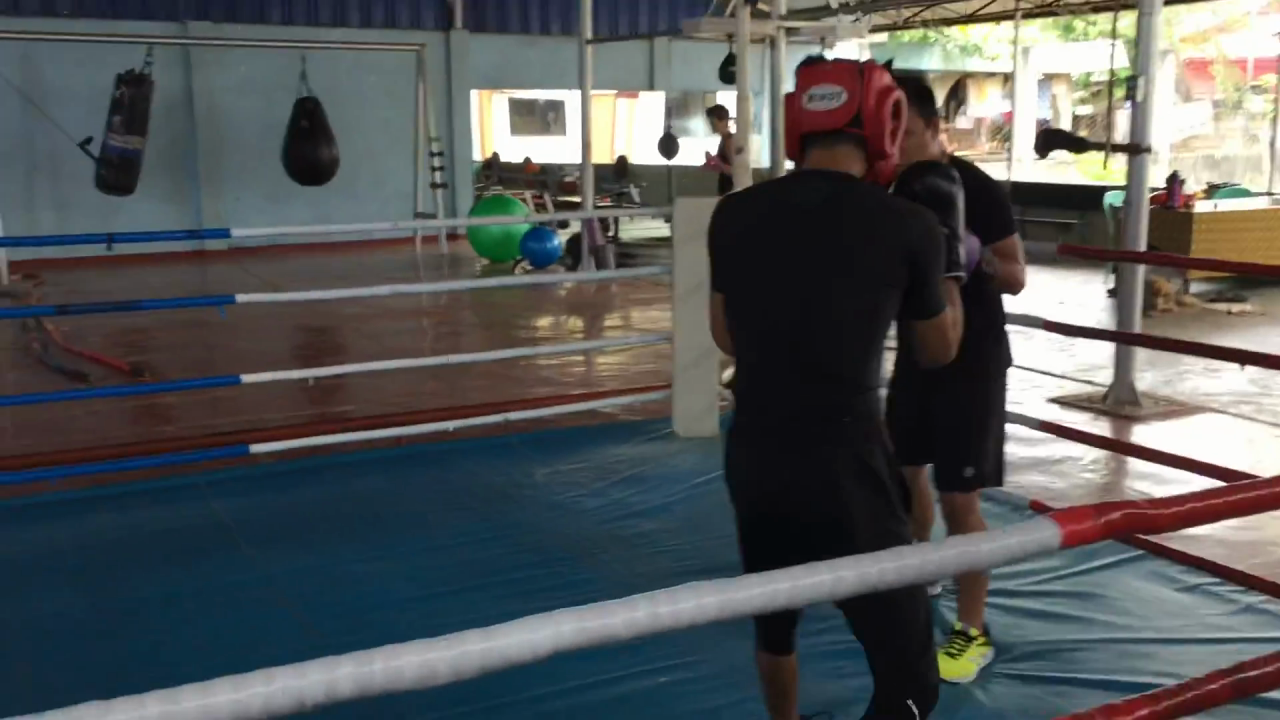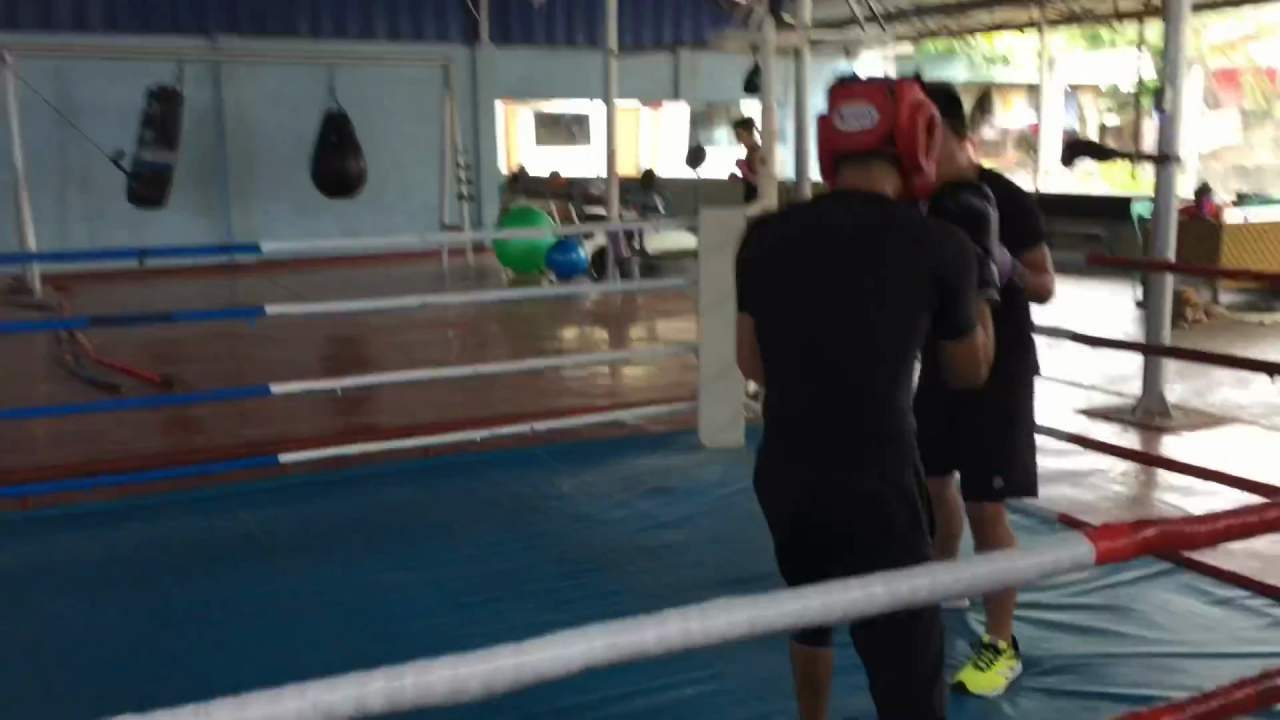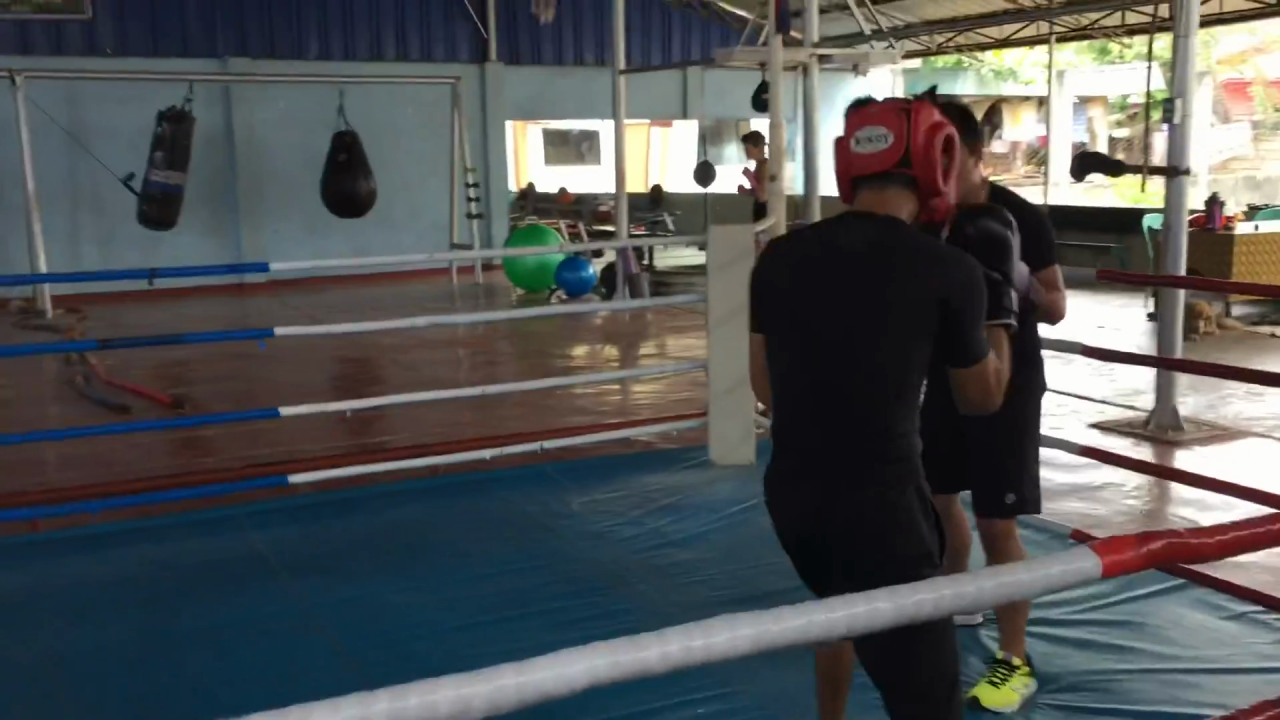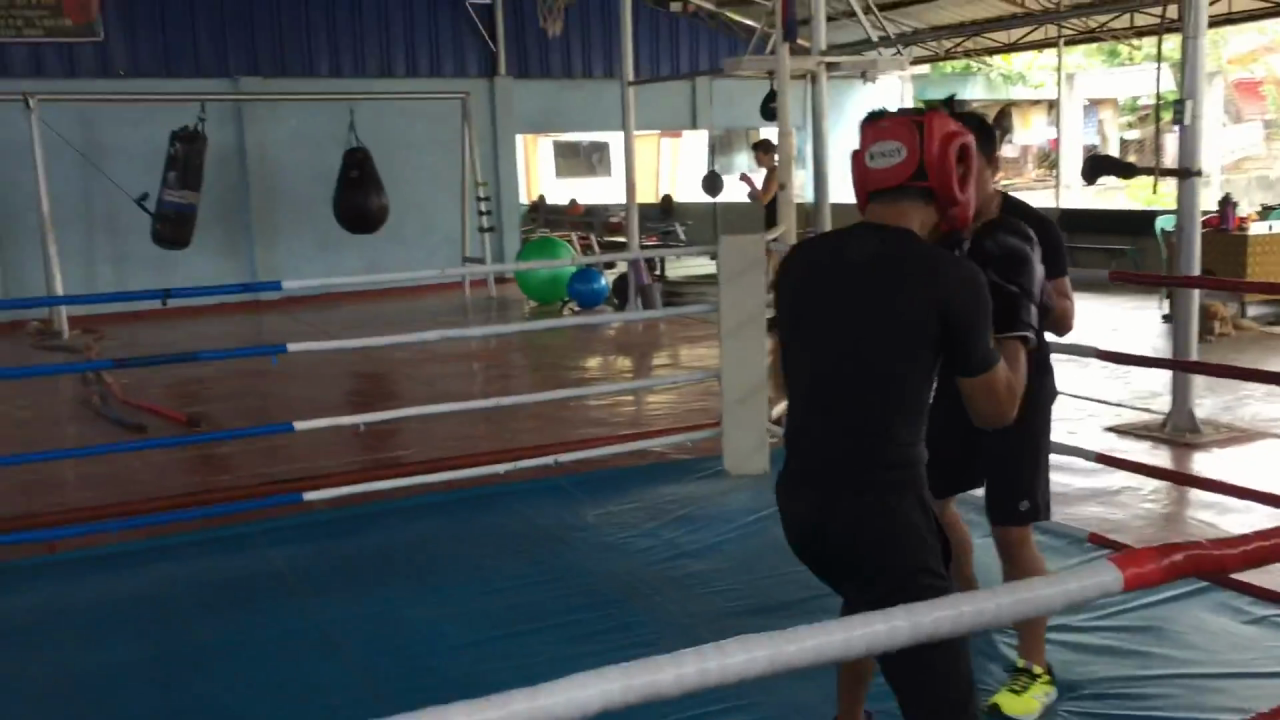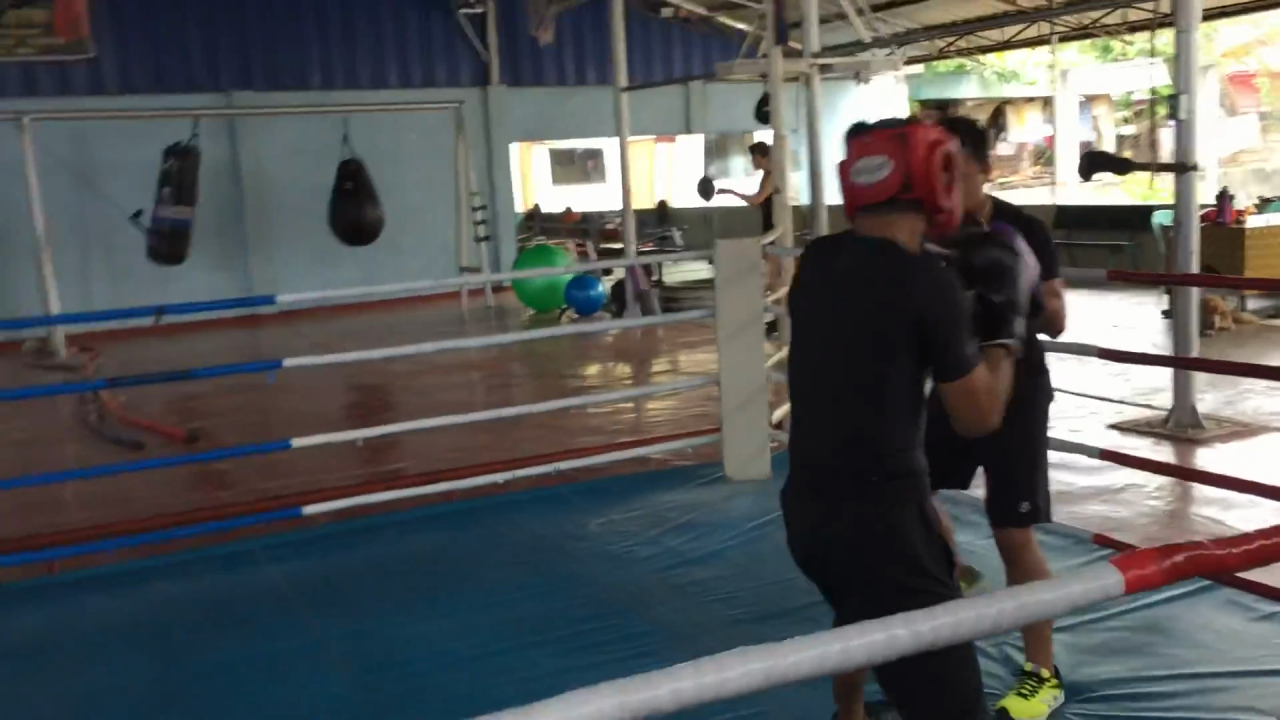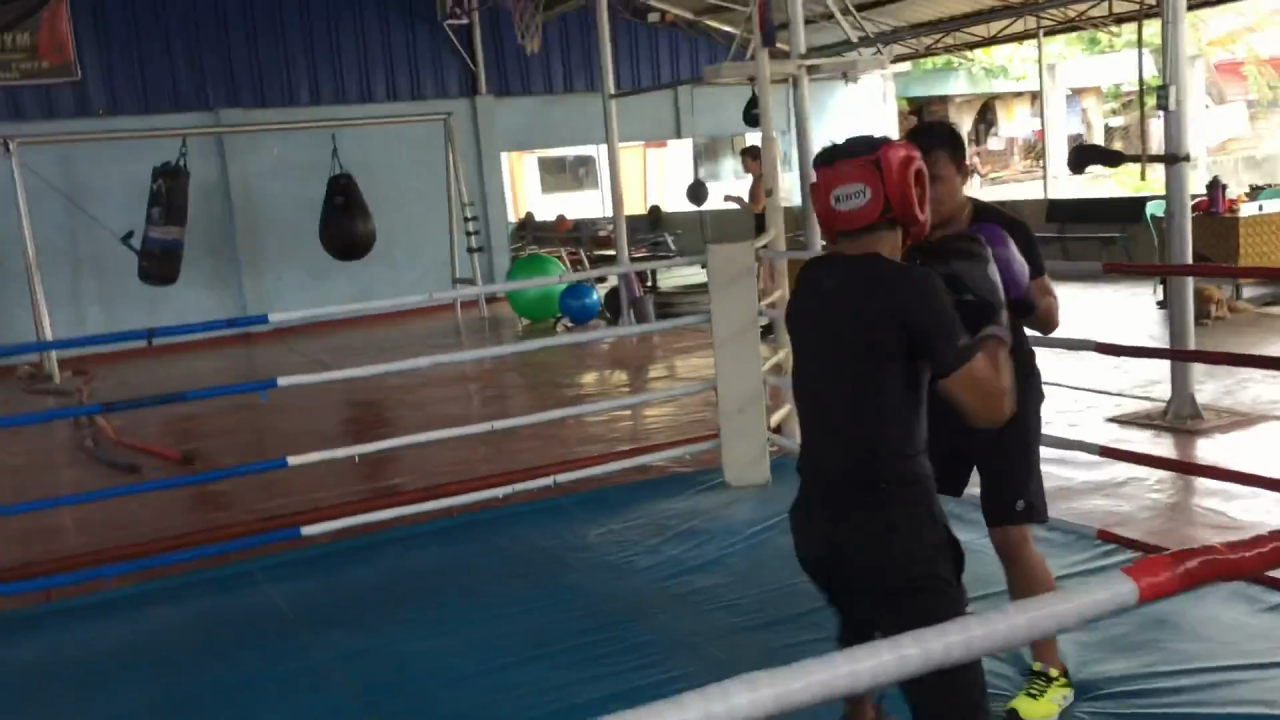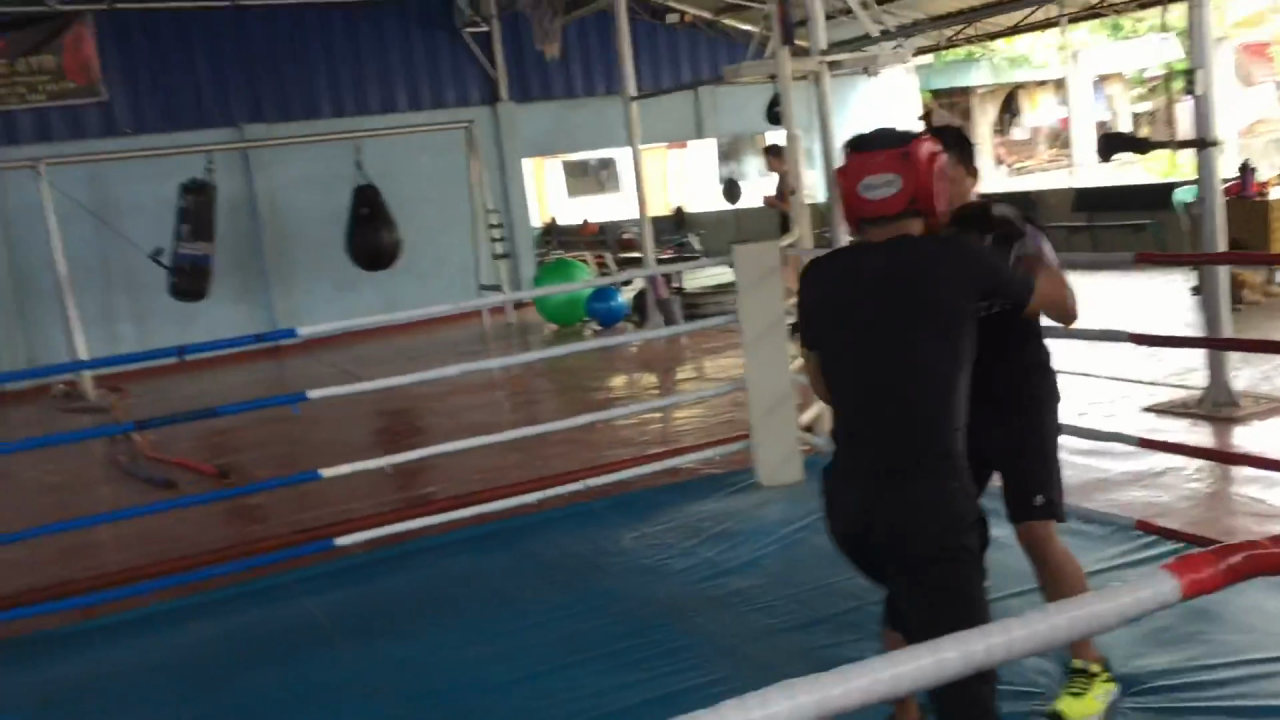
dt=0.1s
person 1, frame 1
left shoulder: (735, 216)
right shoulder: (908, 225)
right elbow: (939, 348)
right wrist: (947, 245)
left hip: (753, 458)
right hip: (843, 467)
left knee: (777, 611)
person 1, frame 2
left shoulder: (766, 238)
right shoulder: (940, 246)
right elbow: (969, 371)
right wrist: (979, 268)
left hip: (783, 475)
right hip: (874, 486)
person 1, frame 3
left shoulder: (780, 258)
right shoulder: (946, 271)
left elbow: (764, 387)
right elbow: (984, 397)
right wrist: (999, 291)
left hip: (791, 497)
right hip: (880, 504)
left knee: (845, 600)
person 1, frame 4
left shoulder: (801, 262)
right shoulder: (953, 280)
right elbow: (995, 410)
right wrist: (1018, 305)
left hip: (801, 502)
right hip: (883, 511)
left knee: (869, 600)
person 1, frame 5
left shoulder: (814, 263)
right shoulder: (927, 285)
right elbow: (977, 417)
right wrist: (1006, 313)
left hip: (807, 511)
right hip: (883, 520)
left knee: (857, 606)
person 1, frame 6
left shoulder: (809, 282)
right shoulder: (912, 290)
right elbow: (991, 409)
right wrist: (988, 309)
left hip: (816, 524)
right hip: (895, 529)
left knee: (867, 614)
person 1, frame 7
left shoulder: (820, 277)
right shoulder: (958, 261)
right elbow: (1056, 301)
left hip: (848, 501)
right hip: (931, 501)
left knee: (905, 594)
person 2, frame 1
left shoulder: (977, 190)
left elbow: (1016, 277)
left wrist: (973, 257)
left hip: (973, 356)
right hip: (916, 349)
left knee: (958, 497)
right knee: (904, 468)
left ankle: (973, 632)
person 2, frame 2
left shoulder: (1006, 200)
left elbow: (1044, 286)
left wrist: (1003, 268)
left hip: (999, 367)
right hip: (941, 359)
left knee: (986, 508)
right knee: (931, 480)
left ankle: (1001, 645)
person 2, frame 3
left shoulder: (1019, 218)
left elbow: (1055, 309)
left wrist: (1020, 283)
left hip: (1007, 384)
right hip: (947, 377)
left knee: (997, 524)
right knee: (936, 495)
left ankle: (1015, 661)
person 2, frame 4
left shoulder: (1031, 228)
left elbow: (1064, 319)
left wrist: (1035, 292)
left hip: (1018, 393)
right hip: (956, 386)
left knee: (1012, 532)
right knee: (931, 500)
left ankle: (1035, 669)
right ankle: (967, 600)
person 2, frame 5
left shoulder: (1021, 231)
left elbow: (1055, 322)
left wrist: (1026, 290)
left hip: (1013, 394)
right hip: (949, 389)
left knee: (1013, 535)
right ankle: (954, 578)
person 2, frame 6
left shoulder: (1005, 231)
left elbow: (1049, 319)
left wrist: (1020, 291)
left hip: (1006, 395)
right hip: (944, 392)
left knee: (1010, 534)
person 2, frame 7
left shoulder: (1008, 231)
left wrist: (1045, 277)
left hip: (1019, 398)
right hip: (961, 396)
left knee: (1035, 530)
left ankle: (1090, 667)
